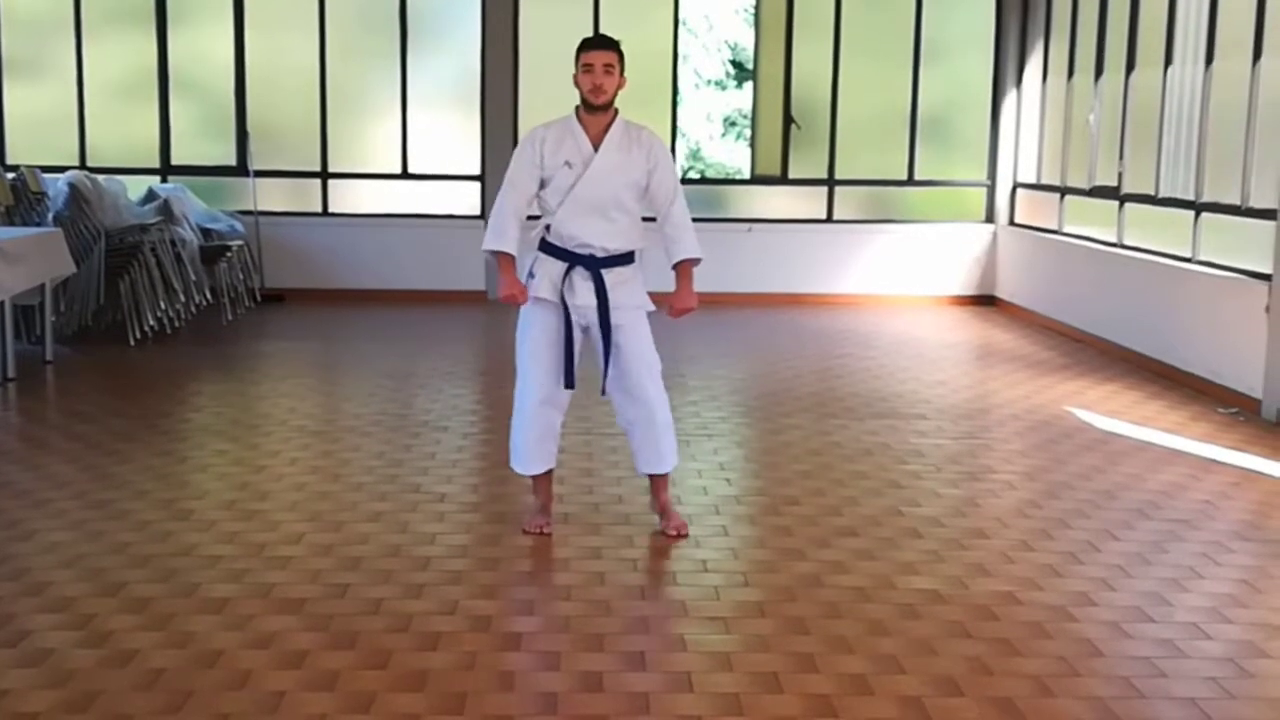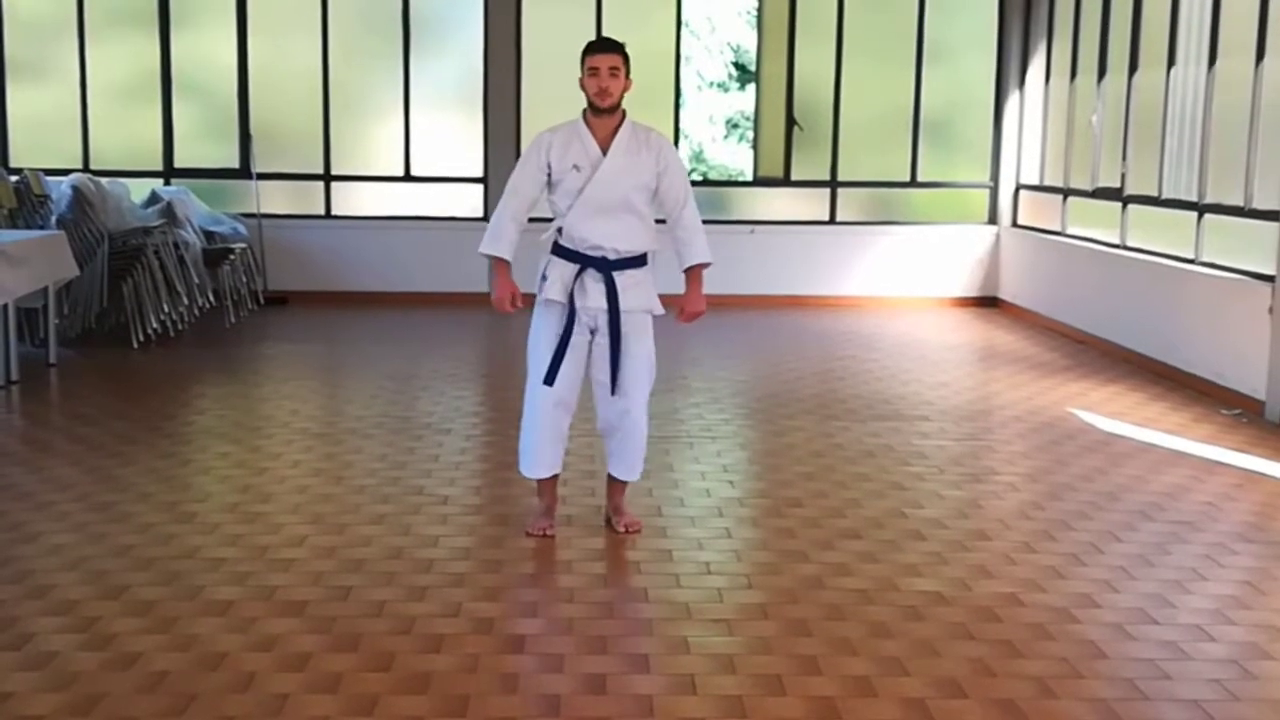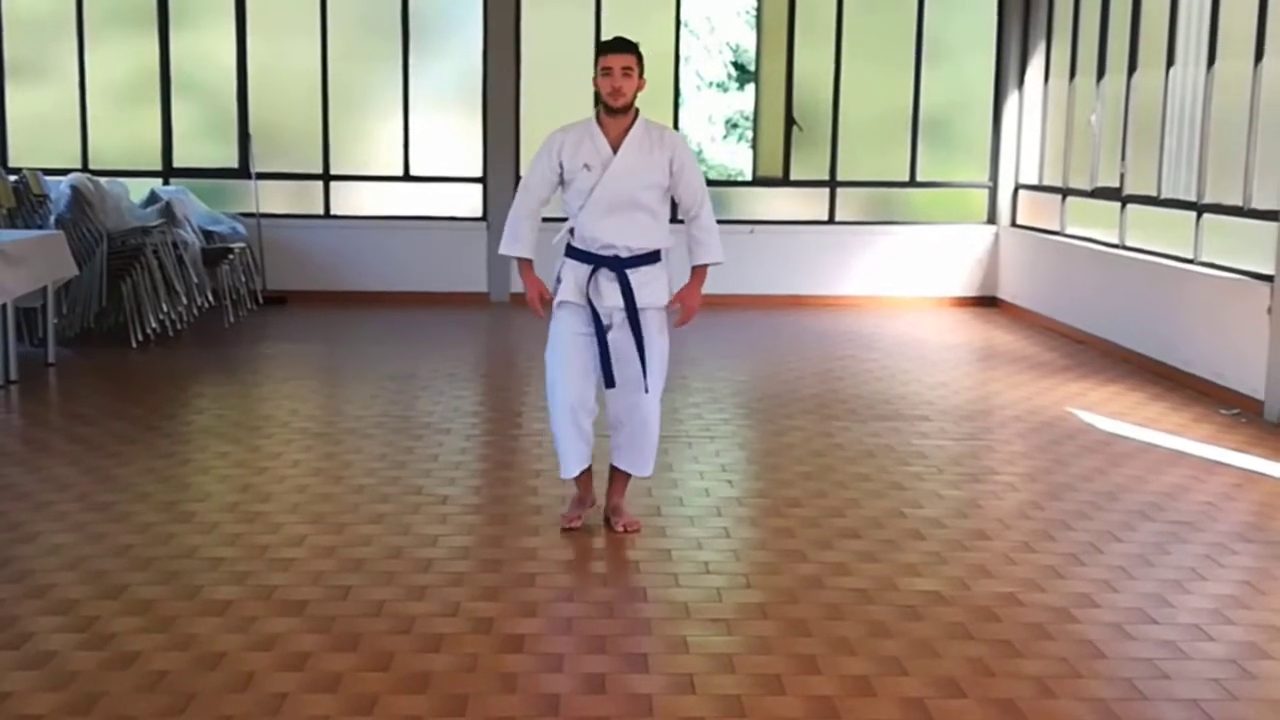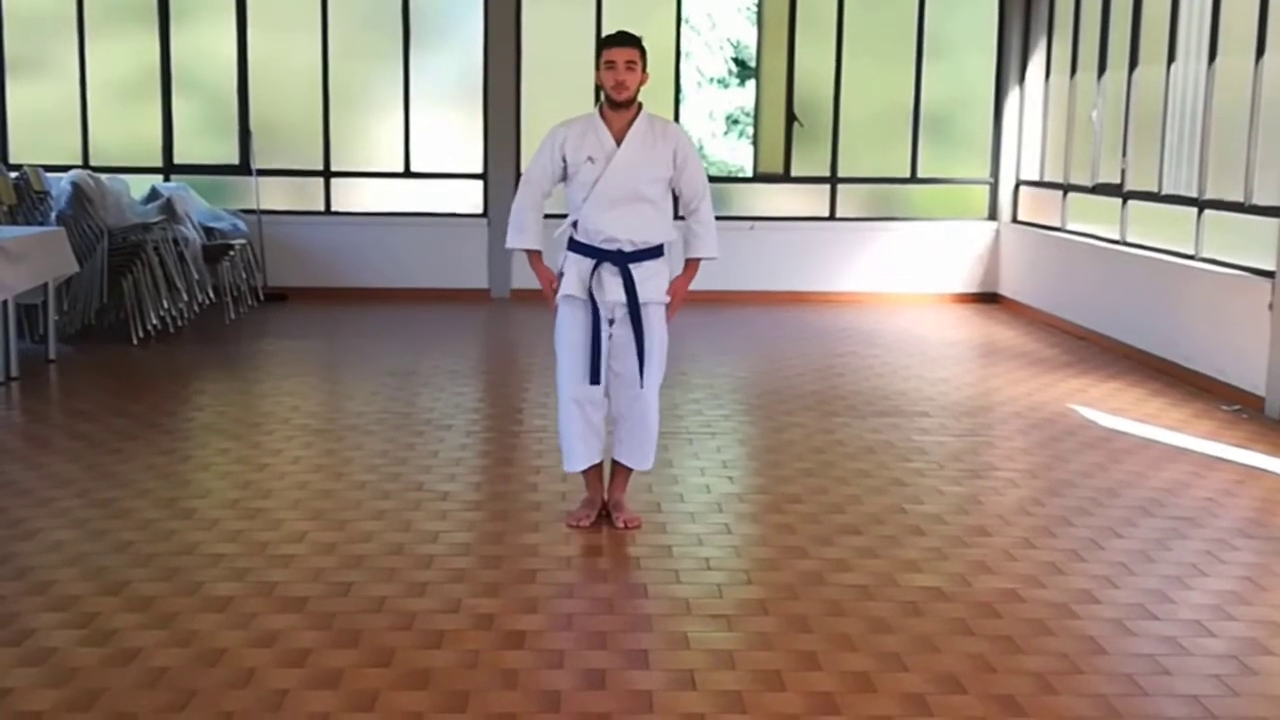
dt=0.3s
person 1, frame 1
left shoulder: (646, 145)
right shoulder: (542, 140)
left elbow: (672, 213)
right elbow: (510, 207)
left wrist: (684, 283)
right wrist: (506, 271)
left hip: (617, 280)
right hip: (551, 277)
left knee: (644, 391)
right knee: (538, 392)
left ankle: (662, 498)
right ankle: (542, 500)
person 1, frame 2
left shoulder: (655, 147)
right shoulder: (551, 143)
left elbow: (683, 215)
right elbow: (513, 208)
left wrist: (694, 285)
right wrist: (501, 274)
left hip: (629, 285)
right hip: (565, 281)
left knee: (627, 400)
right knee: (547, 394)
left ankle: (615, 500)
right ankle: (546, 502)
person 1, frame 3
left shoulder: (669, 145)
right shoulder: (564, 143)
left elbow: (699, 213)
right elbow: (526, 206)
left wrist: (696, 284)
right wrist: (528, 275)
left hip: (642, 282)
right hip: (580, 281)
left knee: (639, 397)
right knee: (567, 393)
left ankle: (616, 499)
right ankle: (582, 491)
person 1, frame 4
left shoulder: (671, 139)
right shoulder: (567, 136)
left elbow: (699, 206)
right elbow: (528, 199)
left wrist: (687, 275)
right wrist: (540, 268)
left hip: (646, 277)
right hip: (583, 276)
left knee: (638, 390)
right knee: (580, 387)
left ankle: (618, 494)
right ankle: (592, 492)
